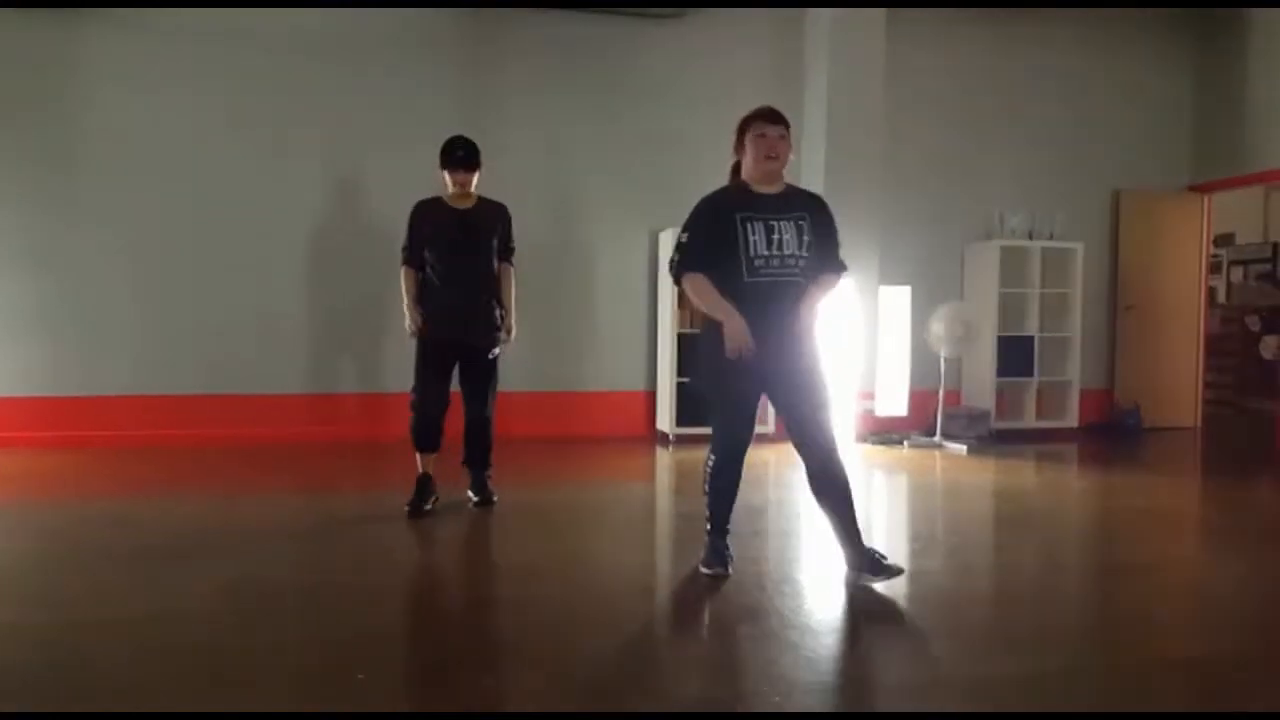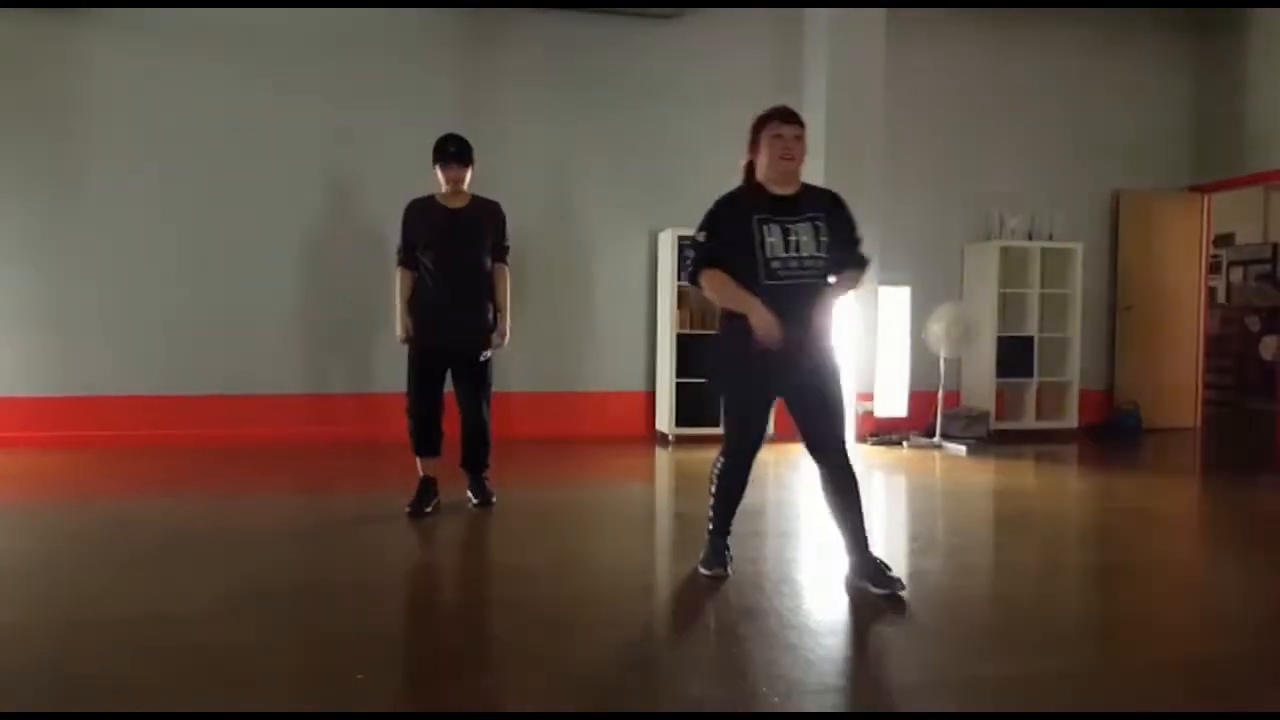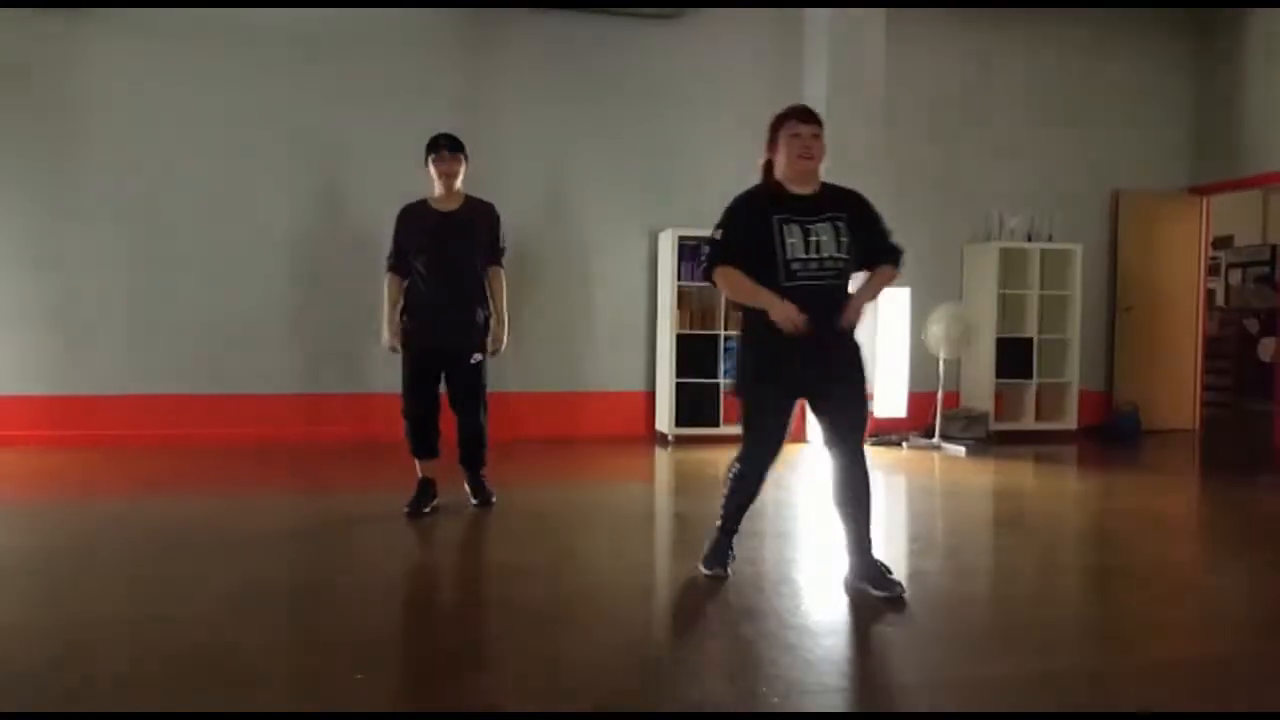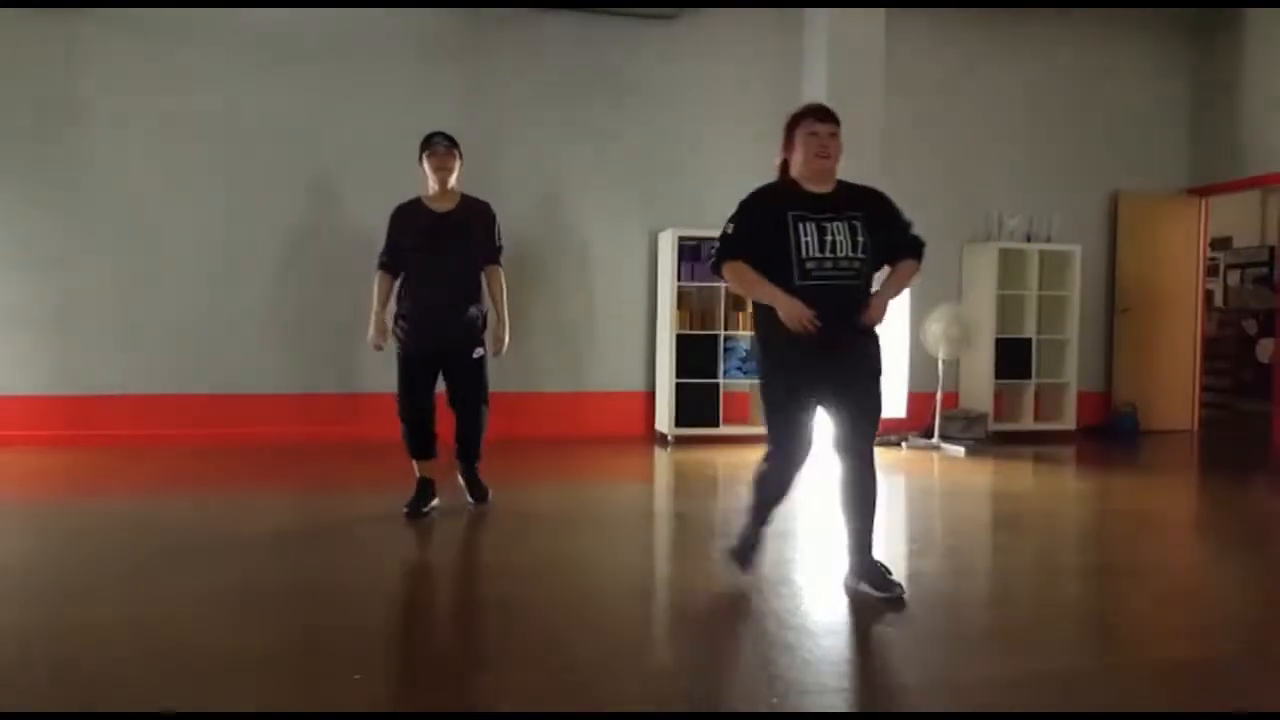
dt=0.1s
person 1, frame 1
left shoulder: (812, 208)
right shoulder: (716, 209)
left elbow: (829, 269)
right elbow: (686, 272)
left wrist: (807, 302)
right wrist: (727, 316)
left hip: (793, 346)
right hip: (733, 350)
left knee: (819, 447)
right knee: (729, 447)
left ankle: (856, 551)
right ankle: (716, 541)
person 1, frame 2
left shoulder: (829, 206)
right shoulder: (733, 209)
left elbow: (853, 265)
right elbow: (705, 273)
left wrist: (829, 299)
right wrist: (752, 308)
left hip: (811, 349)
right hip: (749, 350)
left knee: (833, 452)
right knee: (740, 449)
left ankle: (861, 558)
right ankle: (717, 540)
person 1, frame 3
left shoulder: (851, 206)
right shoulder: (751, 208)
left elbow: (888, 260)
right elbow: (720, 269)
left wrist: (862, 297)
right wrist: (771, 303)
left hip: (837, 351)
right hip: (770, 354)
left knee: (849, 453)
right knee: (759, 450)
left ankle: (861, 560)
right ankle: (723, 538)
person 1, frame 4
left shoulder: (870, 203)
right shoulder: (765, 204)
left elbow: (910, 254)
right elbow: (728, 263)
left wrist: (884, 295)
right wrist: (778, 299)
left hip: (854, 350)
right hip: (787, 352)
left knee: (858, 455)
right knee: (788, 451)
left ankle: (862, 562)
right ankle: (753, 529)
person 2, frame 1
left shoulder: (497, 214)
right shoulder: (424, 212)
left elbow: (504, 266)
right elbow: (410, 265)
left wrist: (509, 313)
right wrist: (410, 308)
left hip: (482, 324)
right hip: (435, 324)
left knee: (480, 404)
right knee: (426, 400)
left ankle: (479, 477)
right ankle: (425, 481)
person 2, frame 2
left shoulder: (491, 213)
right shoulder: (417, 211)
left elbow: (499, 265)
right elbow: (406, 266)
left wrist: (503, 316)
right wrist: (402, 313)
left hip: (475, 326)
right hip: (428, 327)
left knee: (475, 406)
right knee: (422, 404)
left ankle: (477, 478)
right ankle: (428, 483)
person 2, frame 3
left shoulder: (484, 214)
right shoulder: (410, 216)
left elbow: (494, 269)
right elbow: (396, 271)
left wrist: (501, 321)
right wrist: (390, 321)
left hip: (468, 331)
right hip: (419, 330)
left knee: (471, 406)
right knee: (418, 406)
left ankle: (475, 475)
right ankle: (426, 484)
person 2, frame 4
left shoulder: (480, 213)
right shoulder: (405, 215)
left elbow: (492, 268)
right elbow: (387, 270)
left wrist: (501, 320)
right wrist: (377, 319)
left hip: (466, 329)
right hip: (415, 330)
left knee: (472, 403)
right knee: (413, 407)
left ankle: (469, 468)
right ankle: (425, 484)
